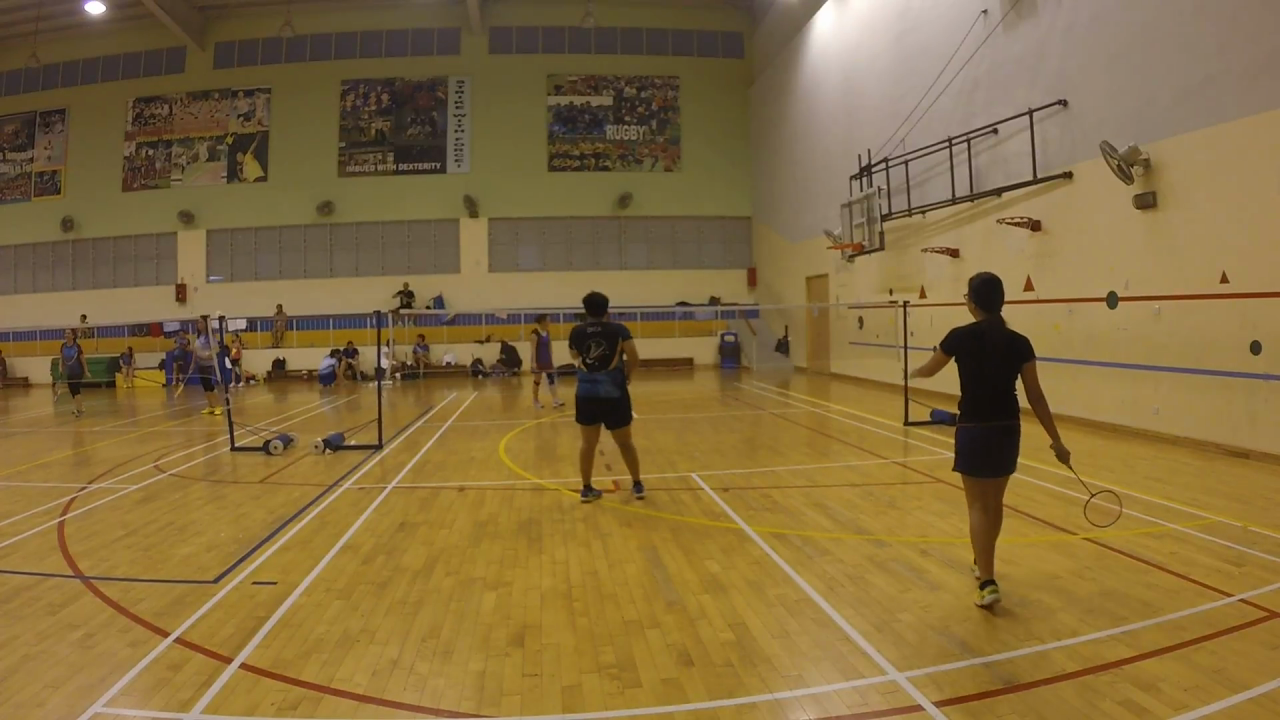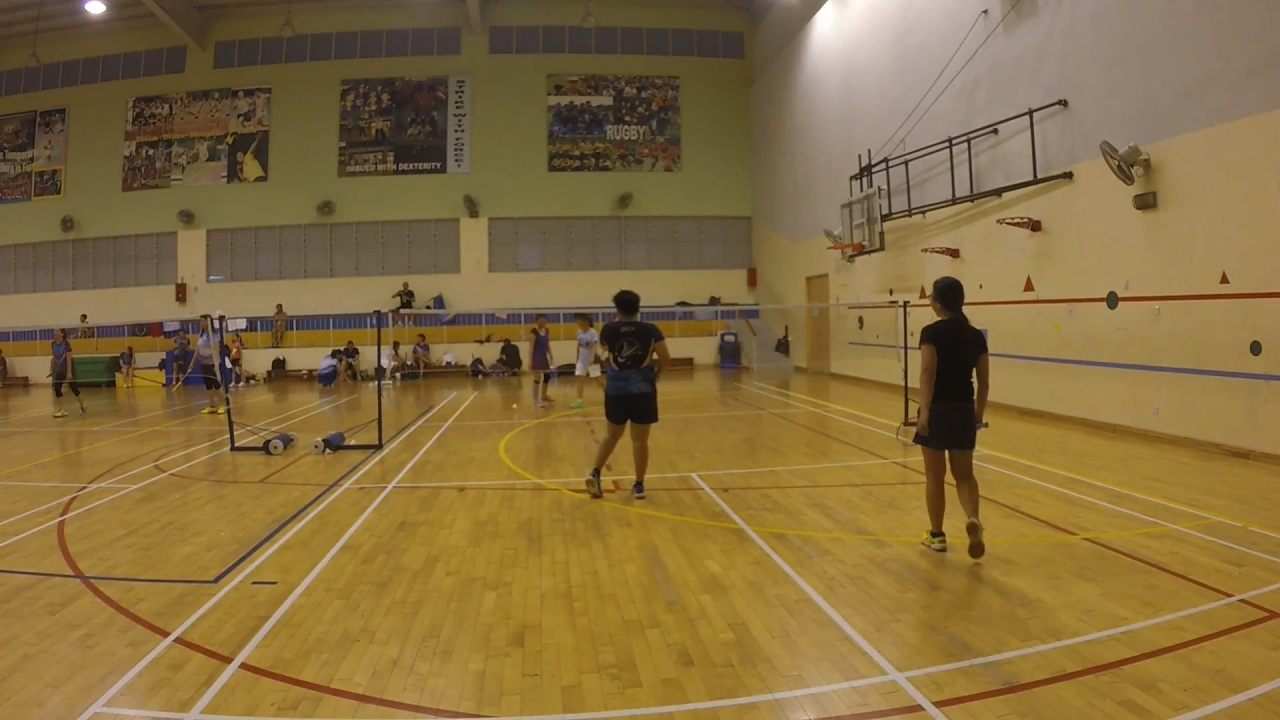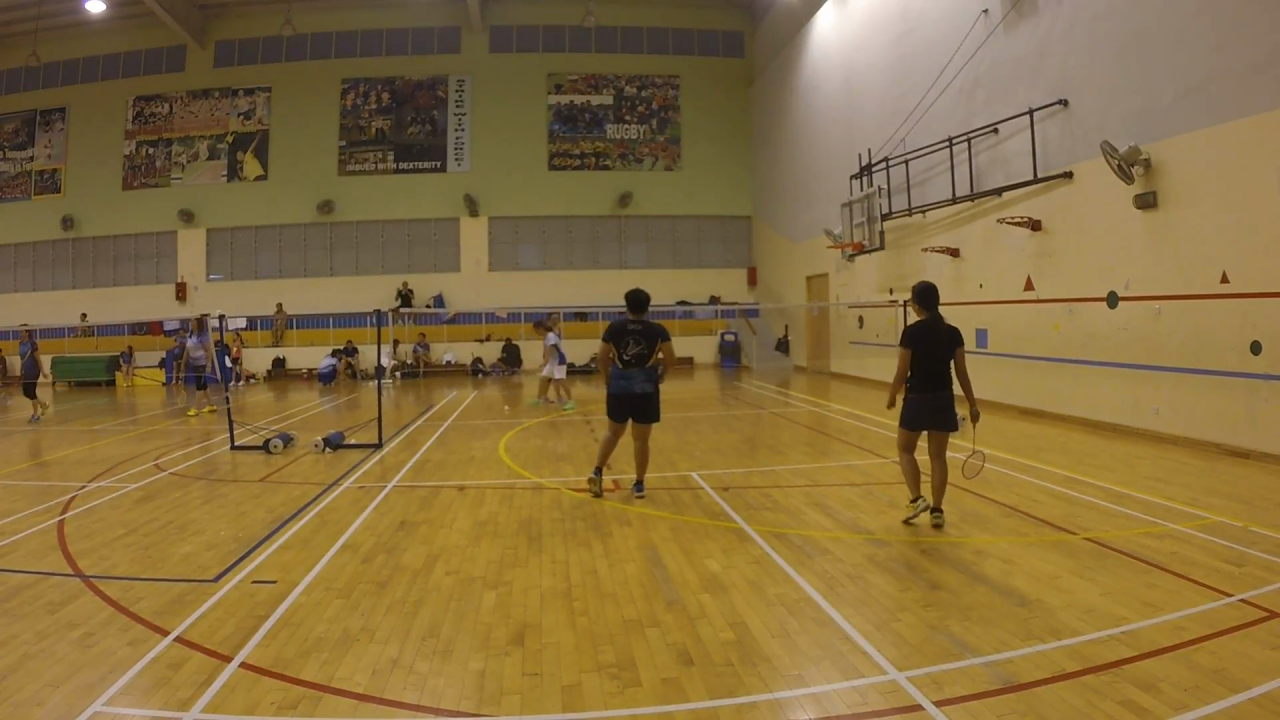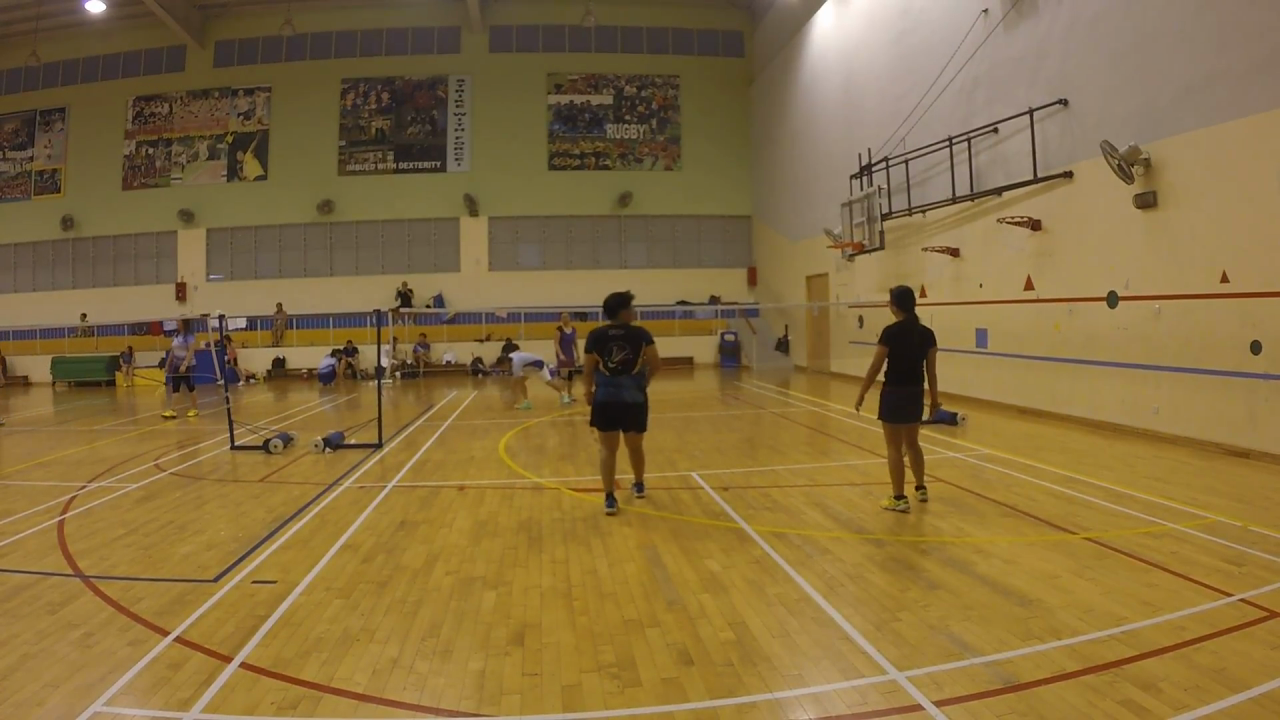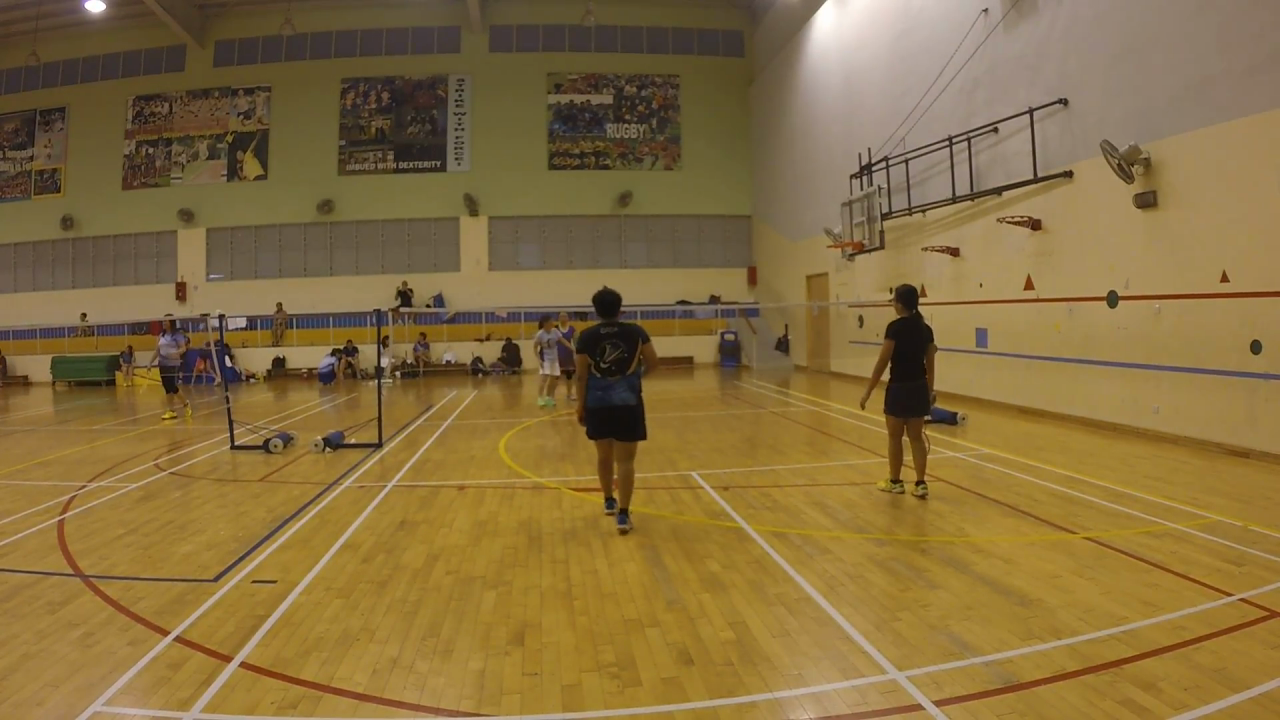
dt=0.7s
person 1, frame 1
left shoulder: (960, 337)
right shoulder: (1019, 343)
left elbow: (929, 370)
right elbow: (1035, 396)
left wrist: (914, 372)
right wrist: (1056, 440)
left hip: (974, 431)
right hip: (1007, 430)
left knee: (979, 508)
right knee: (994, 502)
left ankle: (988, 585)
right ankle: (982, 564)
person 1, frame 2
left shoulder: (932, 333)
right shoulder: (976, 336)
left elbow: (928, 372)
right elbow: (983, 382)
left wrist: (923, 412)
right wrist: (979, 413)
left hip: (938, 410)
right hip: (964, 411)
left knee: (935, 475)
right knee: (964, 474)
left ankle: (936, 535)
right ankle: (973, 521)
person 1, frame 3
left shoulder: (911, 332)
right shoulder: (953, 333)
left elbow: (902, 372)
right elbow: (962, 372)
left wrist: (892, 396)
right wrist: (972, 404)
left hip: (918, 400)
right hip: (944, 400)
left knee: (905, 450)
right knee: (938, 456)
left ankle: (917, 500)
right ankle: (937, 510)
person 1, frame 4
left shoulder: (891, 332)
right shoulder: (927, 333)
left elbow: (875, 367)
right elbow: (931, 370)
left wrist: (861, 395)
right wrist: (934, 398)
left hip: (894, 394)
right hip: (915, 394)
left knee: (894, 447)
right knee: (912, 443)
left ankle: (899, 498)
right ankle: (921, 489)
person 1, frame 5
left shoulder: (895, 327)
right shoulder: (925, 329)
left elbow: (882, 363)
right elbow: (930, 364)
left wrist: (868, 392)
right wrist: (930, 390)
left hip: (899, 388)
right hip: (919, 388)
left knee: (895, 437)
right knee: (916, 437)
left ankle: (895, 482)
right ankle: (921, 483)
person 2, frame 1
left shoulder: (577, 332)
right shoulder: (618, 330)
right elbow: (634, 358)
right wrist: (628, 374)
left hip: (586, 393)
right hip: (613, 393)
left knee: (588, 442)
right knee: (624, 442)
left ankle: (587, 488)
right ankle: (637, 485)
person 2, frame 2
left shoulder: (609, 329)
right shoulder: (650, 330)
right elbow: (665, 358)
right wrist: (657, 372)
left hip: (616, 391)
right hip: (642, 391)
left knee: (612, 435)
right knee: (640, 440)
left ankle: (595, 474)
right ankle: (639, 485)
person 2, frame 3
left shoulder: (614, 327)
right shoulder: (658, 330)
left elbow: (602, 357)
right elbow: (670, 360)
left wrist: (607, 375)
right wrist: (661, 373)
left hip: (618, 389)
right hip: (645, 391)
left knee: (613, 433)
right knee: (641, 439)
left ankle: (597, 472)
right ankle: (639, 484)
person 2, frame 4
left shoulder: (595, 336)
right shoulder: (641, 334)
left elbow: (588, 370)
right elbow: (656, 364)
left wrist: (588, 391)
right wrist: (646, 379)
left hip: (605, 399)
right hip: (635, 398)
left knee: (608, 449)
right knee: (635, 445)
left ankle: (609, 498)
right ankle: (639, 485)
person 2, frame 5
left shoulder: (586, 336)
right shoulder: (635, 332)
left elbow: (581, 376)
right elbow: (653, 363)
left wrist: (580, 405)
left hip: (597, 404)
right hip: (628, 403)
left knee: (604, 455)
right knee: (626, 460)
left ankle: (609, 501)
right ankle: (623, 515)
